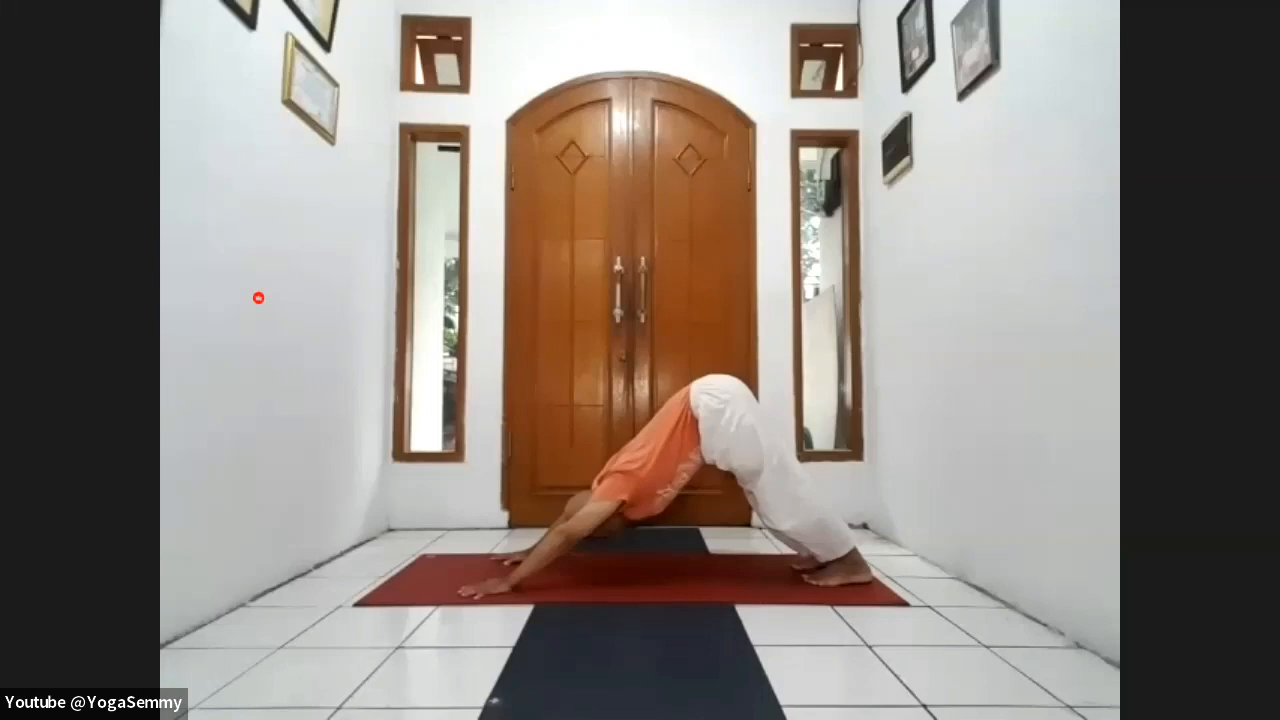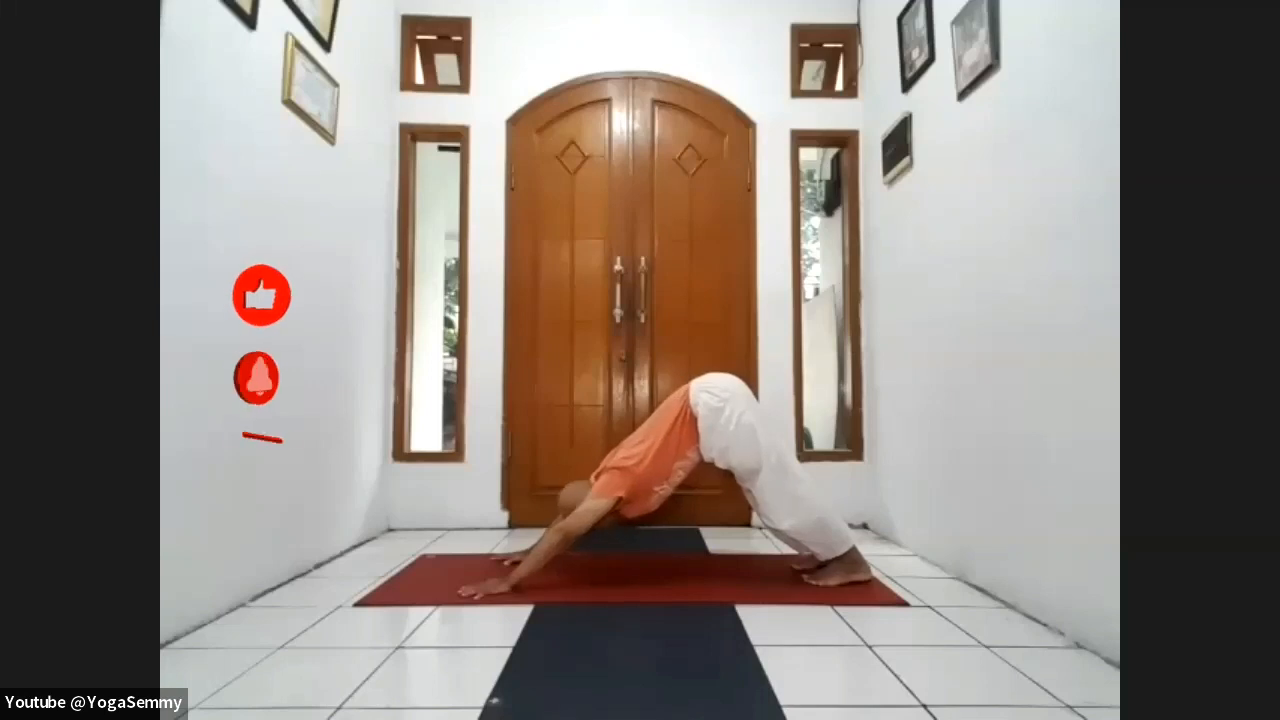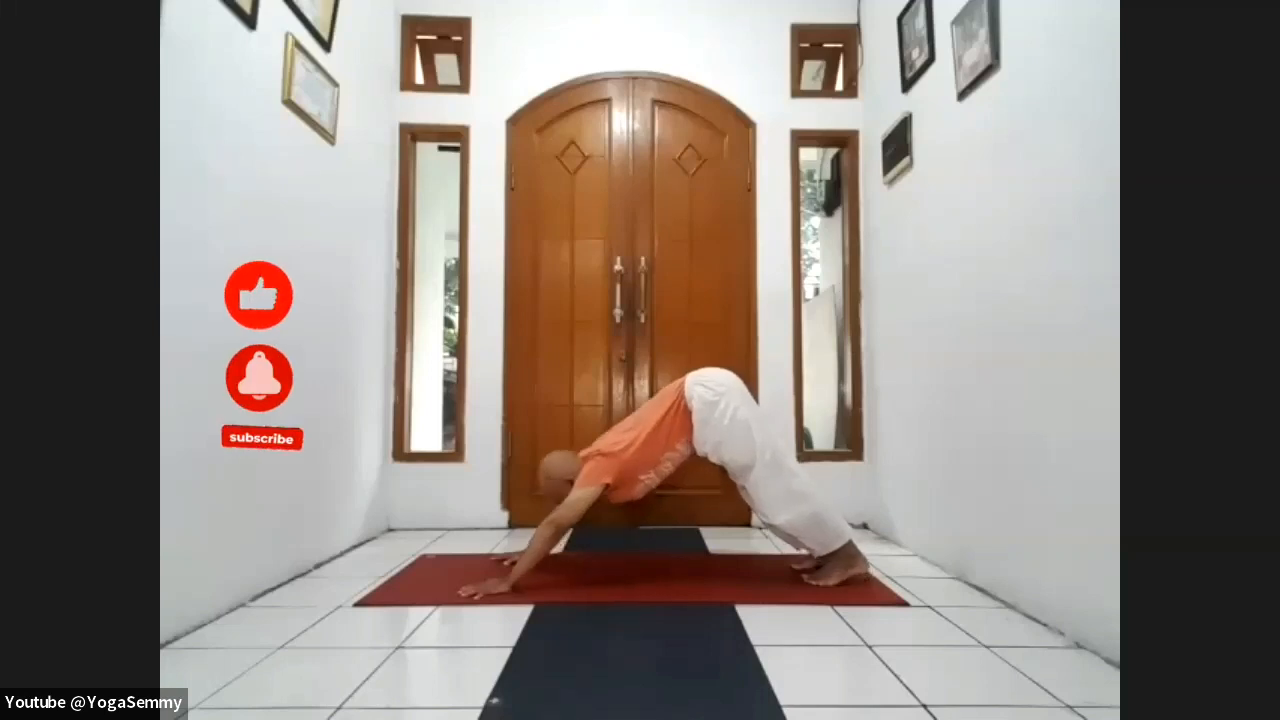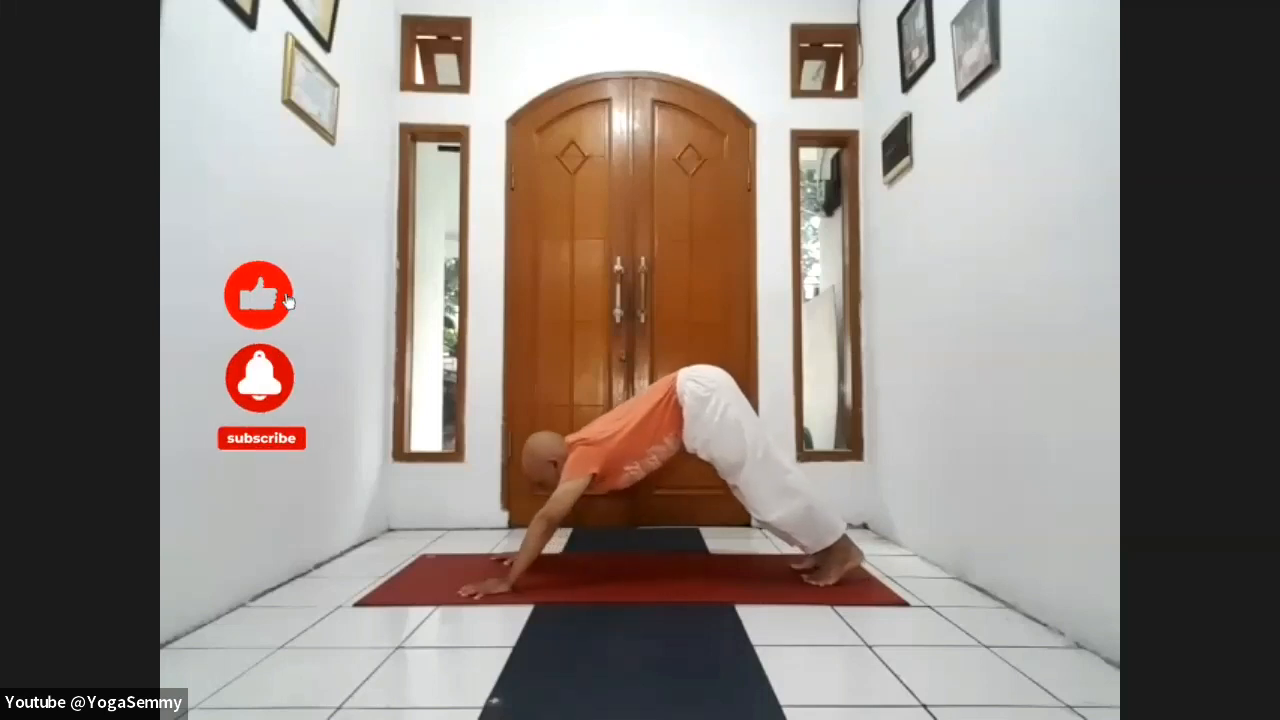
dt=0.4s
person 1, frame 1
left shoulder: (618, 488)
right shoulder: (613, 486)
left elbow: (568, 532)
right elbow: (567, 522)
left wrist: (510, 580)
right wrist: (533, 552)
left hip: (715, 405)
right hip: (714, 400)
left knee: (775, 484)
right knee: (770, 482)
left ankle: (848, 561)
right ankle: (827, 550)
person 1, frame 2
left shoulder: (614, 484)
right shoulder: (610, 482)
left elbow: (566, 531)
right elbow: (566, 522)
left wrist: (509, 581)
right wrist: (534, 553)
left hip: (713, 405)
right hip: (711, 400)
left knee: (774, 483)
right knee: (769, 481)
left ankle: (848, 560)
right ankle: (826, 550)
person 1, frame 3
left shoulder: (598, 468)
right shoulder: (593, 463)
left elbow: (556, 523)
right elbow: (558, 519)
left wrist: (508, 580)
right wrist: (530, 553)
left hip: (709, 399)
right hip: (706, 396)
left knee: (770, 480)
right knee: (763, 478)
left ankle: (846, 555)
right ankle: (827, 549)
person 1, frame 4
left shoulder: (582, 456)
right shoulder: (578, 451)
left elbow: (548, 517)
right elbow: (551, 517)
left wrist: (507, 580)
right wrist: (526, 555)
left hip: (699, 396)
right hip: (697, 394)
left knee: (762, 478)
right knee: (758, 475)
left ankle: (839, 549)
right ankle: (824, 547)
